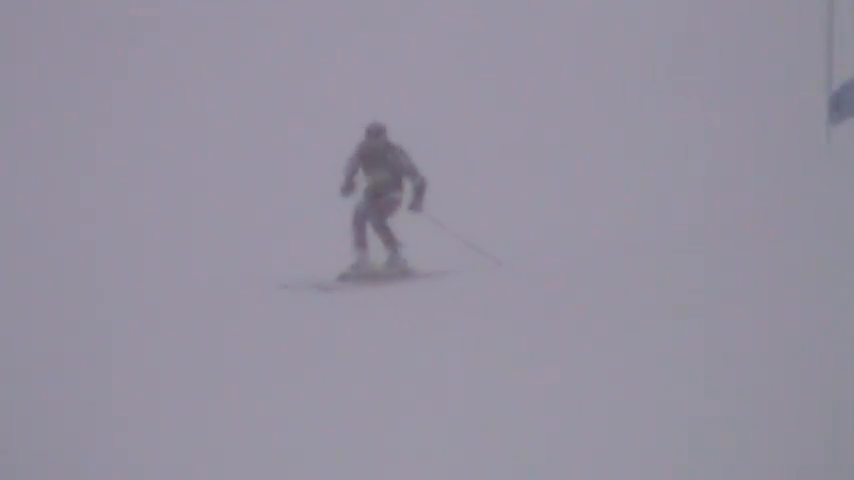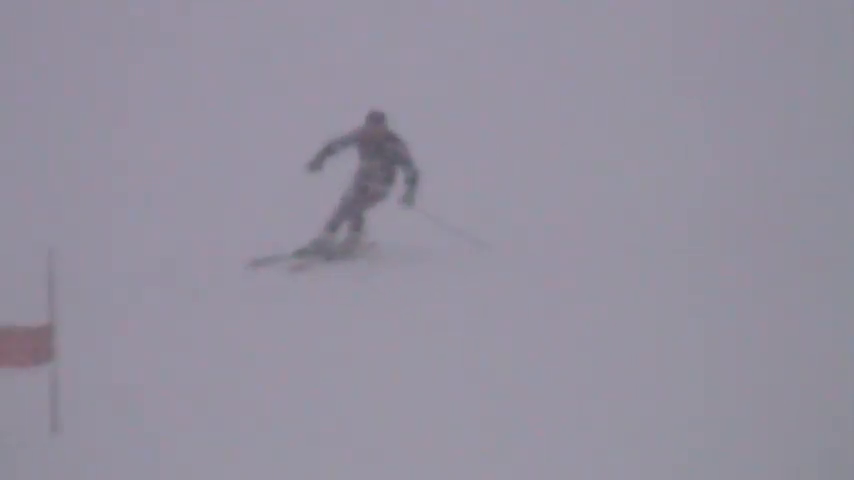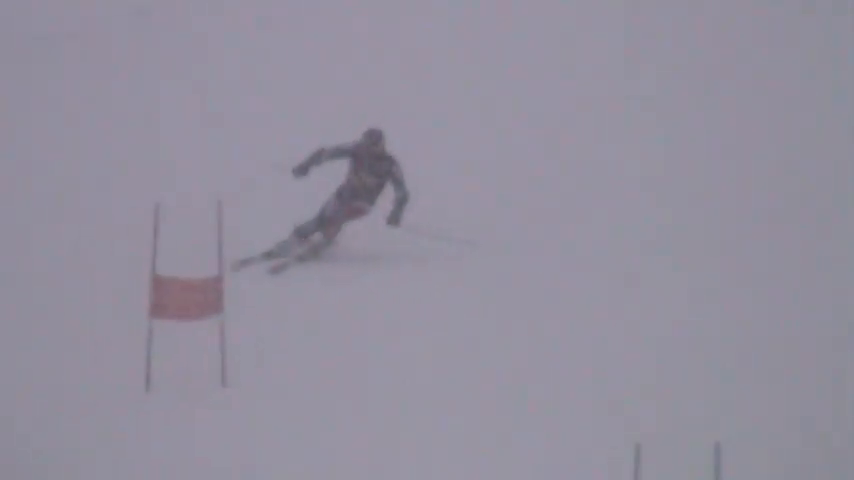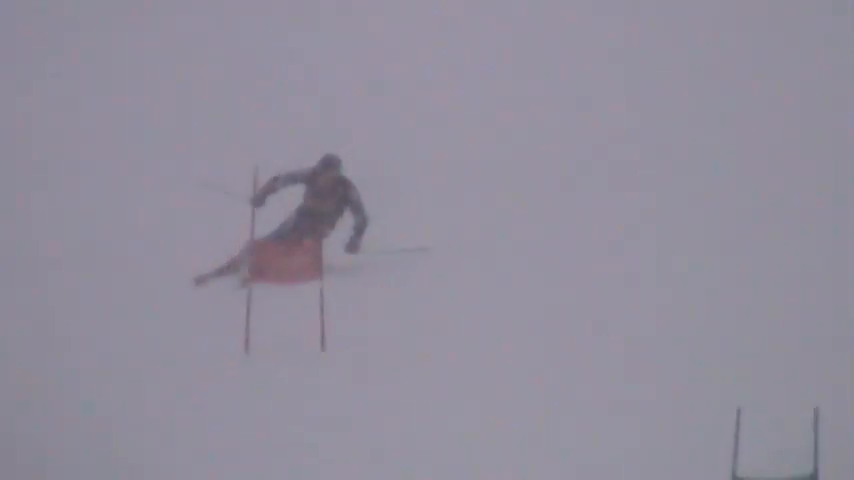
dt=0.2s
person 1, frame 1
left shoulder: (395, 153)
right shoulder: (364, 148)
left elbow: (418, 179)
right elbow: (352, 165)
left wrist: (418, 199)
right wrist: (348, 182)
left hip: (391, 195)
right hip: (372, 193)
left knee: (375, 219)
right knee: (358, 217)
left ankle: (396, 259)
right ankle: (362, 262)
person 1, frame 2
left shoulder: (395, 143)
right shoulder: (363, 134)
left elbow: (411, 171)
right elbow: (337, 143)
left wrist: (410, 192)
right wrist: (320, 158)
left hip: (380, 186)
right hip: (362, 179)
left knee: (354, 206)
right knee: (343, 210)
left ankle: (353, 239)
right ankle: (324, 241)
person 1, frame 3
left shoulder: (390, 164)
right shoulder: (357, 149)
left elbow: (402, 193)
right elbow: (327, 152)
left wrist: (396, 213)
right wrist: (305, 165)
left hip: (362, 204)
right hip: (344, 195)
left knee: (335, 219)
right knee: (317, 223)
right ankle: (281, 248)
person 1, frame 4
left shoulder: (347, 189)
right shoulder: (312, 175)
left elbow: (361, 218)
right elbow: (282, 179)
left wrist: (355, 240)
right wrist: (262, 194)
left hip: (321, 227)
right hip: (302, 217)
right knee: (271, 241)
right ankle: (228, 267)
